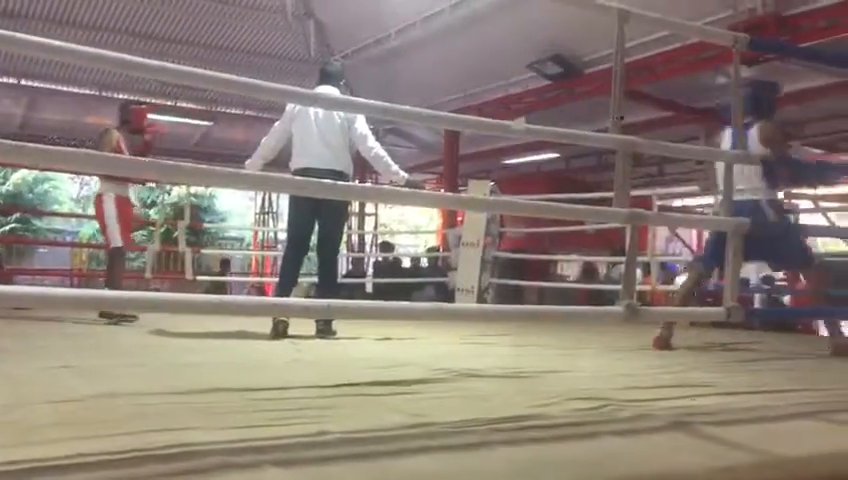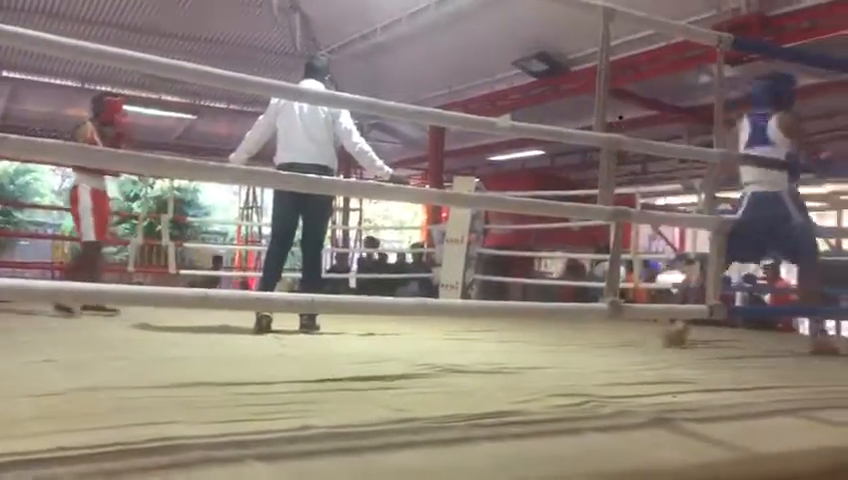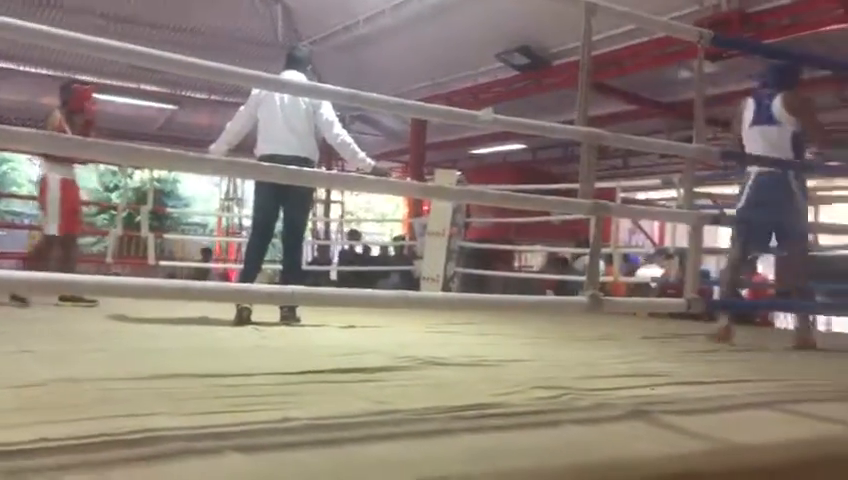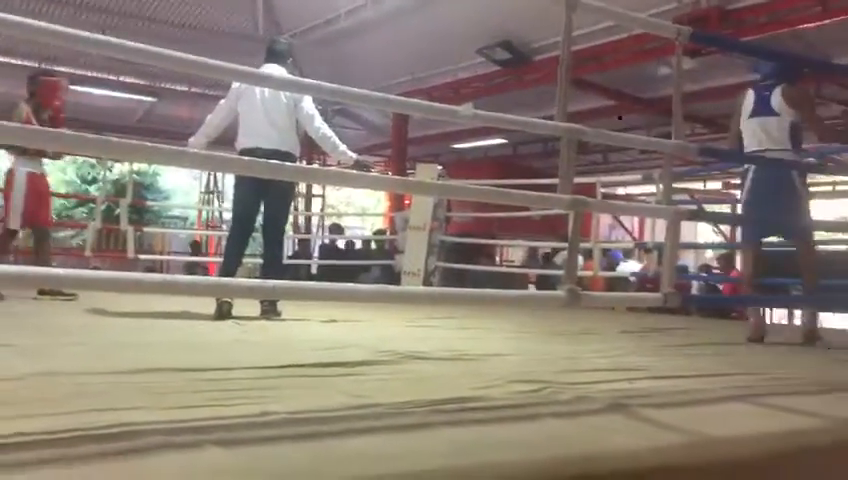
dt=0.1s
person 1, frame 1
left shoulder: (726, 134)
right shoulder: (768, 130)
right elbow: (789, 171)
right wrist: (825, 173)
left hip: (732, 210)
right hip: (763, 209)
left knee: (700, 270)
right knee: (811, 269)
left ankle: (666, 332)
person 1, frame 2
left shoulder: (743, 123)
right shoulder: (788, 122)
left hip: (752, 202)
right hip: (783, 201)
right knee: (808, 266)
right ankle: (818, 336)
person 1, frame 3
left shoulder: (746, 104)
right shoulder: (793, 100)
right elbow: (820, 139)
left hip: (755, 181)
right hip: (785, 181)
left knee: (739, 253)
right knee: (797, 254)
left ankle: (726, 319)
right ankle: (803, 329)
person 1, frame 4
left shoulder: (747, 96)
right shoulder: (792, 93)
left elbow: (733, 142)
right elbow: (823, 133)
left hip: (755, 176)
right hip: (785, 176)
left knee: (751, 249)
right knee: (804, 247)
left ankle: (754, 322)
right ankle: (810, 322)
person 2, frame 1
left shoulder: (298, 104)
right shoulder: (348, 108)
left elbow: (273, 140)
right elbow: (369, 146)
left wrist: (249, 168)
right wrist: (400, 177)
left hip: (303, 179)
right hip: (335, 181)
left knee: (295, 247)
right knee: (328, 251)
left ankle: (280, 314)
right ankle: (324, 319)
person 2, frame 2
left shoulder: (283, 98)
left elbow: (257, 134)
right elbow: (354, 141)
left wrist: (233, 162)
right wrist: (384, 172)
left hip: (288, 173)
right hip: (319, 176)
left knee: (279, 242)
right knee: (312, 245)
left ankle: (263, 309)
right ankle: (308, 314)
person 2, frame 3
left shoulder: (264, 89)
left elbow: (238, 125)
right elbow: (335, 133)
left wrist: (213, 153)
right wrist: (366, 164)
left hip: (269, 165)
right hip: (300, 167)
left knee: (259, 234)
right knee: (293, 237)
left ankle: (243, 300)
right ankle: (288, 305)
person 2, frame 4
left shoulder: (245, 82)
left elbow: (218, 118)
right elbow: (317, 126)
left wrist: (193, 145)
right wrist: (348, 157)
left hip: (250, 158)
right hip: (281, 161)
left knee: (240, 227)
right knee: (274, 231)
left ankle: (224, 295)
right ankle: (268, 300)
person 3, frame 1
left shoulder: (129, 141)
right shoulder: (111, 136)
left wrist: (146, 146)
left hip: (124, 200)
right hip: (109, 199)
left knee: (118, 252)
right knee: (117, 250)
person 3, frame 2
left shoulder: (105, 134)
right shoulder: (86, 129)
left wrist: (118, 137)
left hip: (99, 192)
right hip: (85, 191)
left knee: (96, 247)
right knee: (89, 245)
person 3, frame 3
left shoulder: (74, 122)
right shoulder: (55, 117)
left wrist: (88, 124)
right wrist: (74, 155)
left hip: (69, 183)
right hip: (55, 182)
left knee: (70, 238)
right knee: (52, 237)
person 3, frame 4
left shoulder: (42, 114)
right shoulder: (23, 110)
left wrist: (56, 120)
right wrist: (45, 151)
left hip: (37, 176)
right hip: (24, 177)
left knee: (43, 232)
left ankle: (46, 285)
